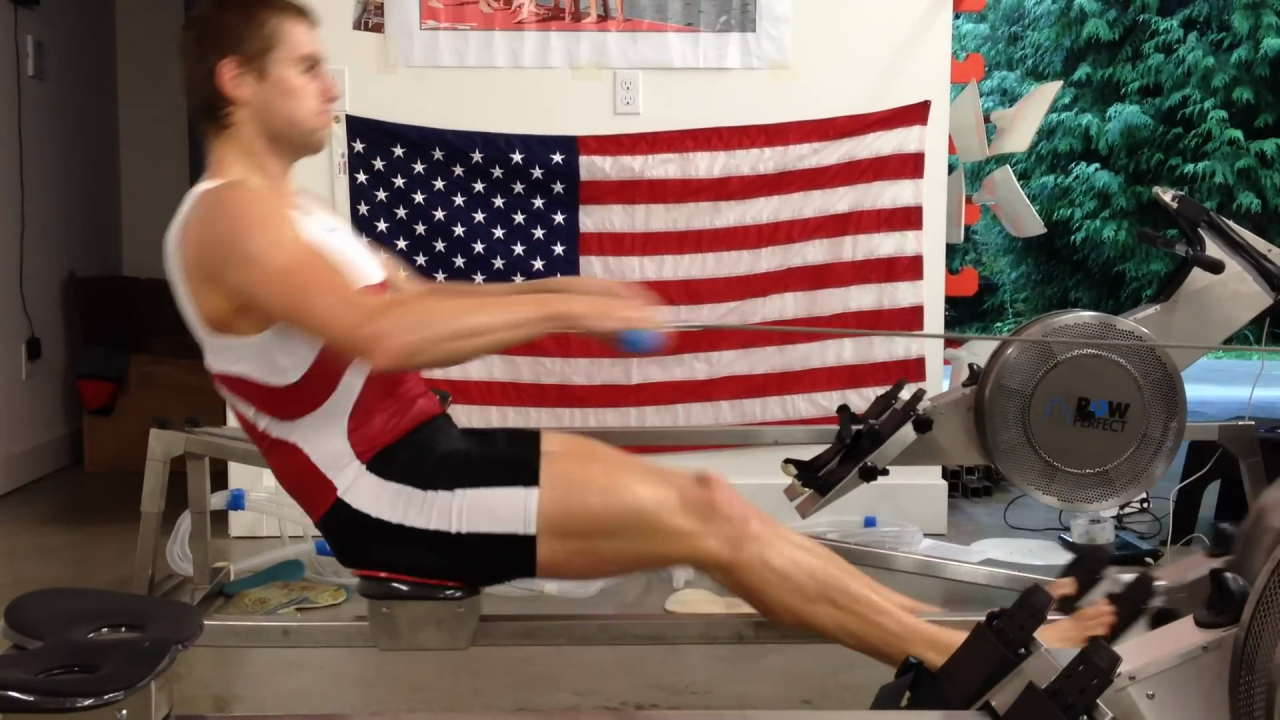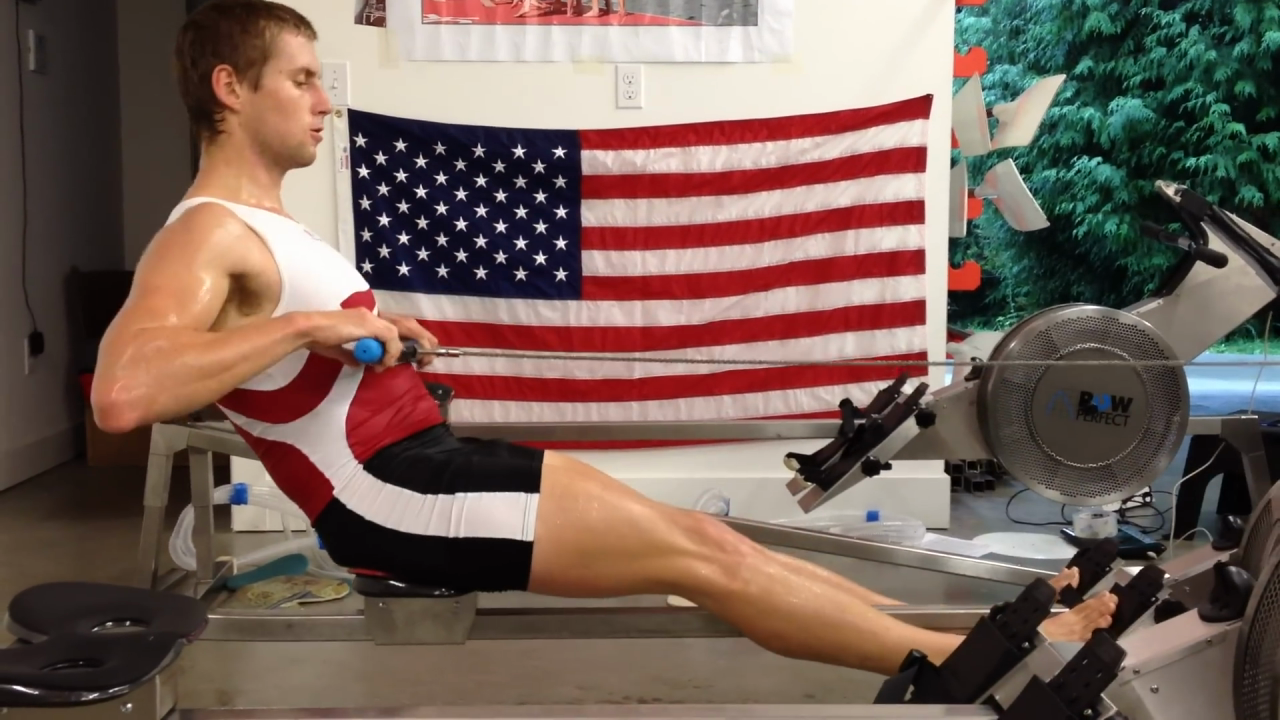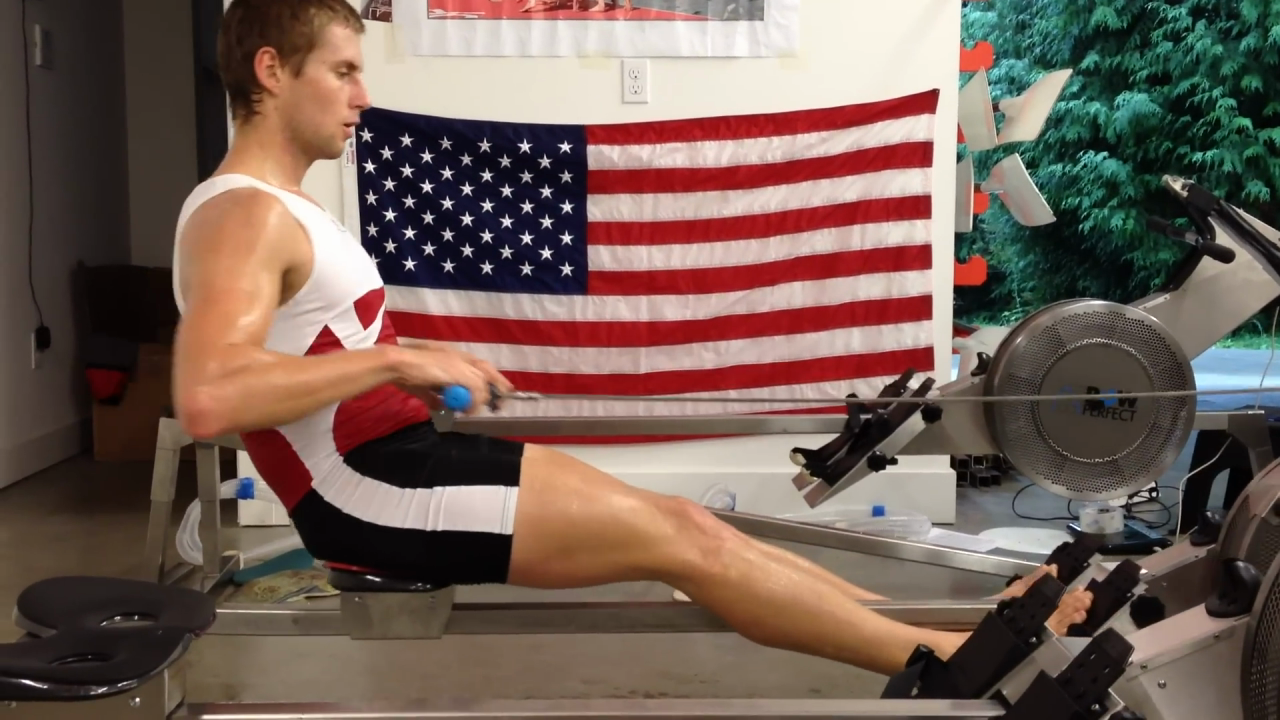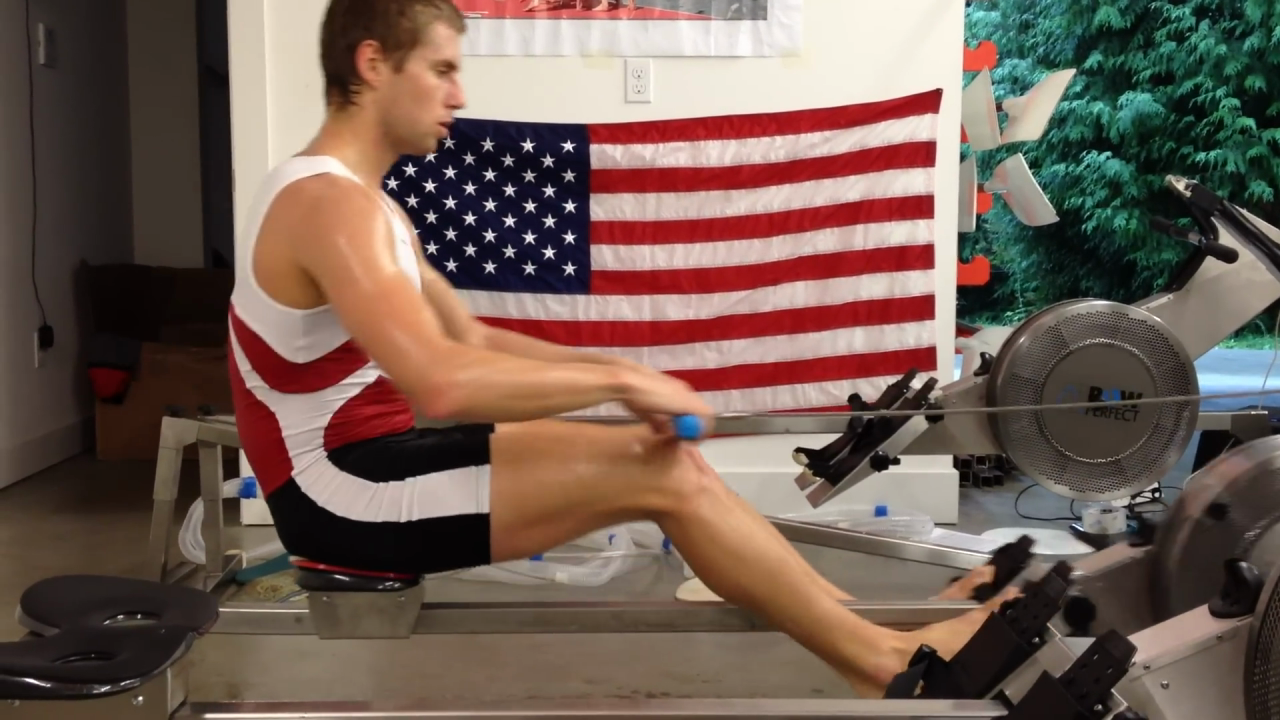
dt=0.5s
person 1, frame 1
left shoulder: (275, 210)
right shoulder: (231, 220)
left elbow: (405, 311)
right elbow: (391, 331)
left wrist: (556, 294)
right wrist: (562, 309)
left hip: (416, 463)
right hip: (392, 499)
left knee: (704, 499)
right knee: (703, 527)
left ankle: (944, 628)
right ankle: (959, 660)
person 1, frame 2
left shoulder: (256, 224)
right shoulder: (207, 237)
right elbow: (120, 394)
left wrist: (373, 334)
right wrist: (308, 324)
left hip: (421, 463)
right hip: (394, 500)
left knee: (698, 537)
right knee: (698, 554)
left ankle: (970, 635)
person 1, frame 3
left shoulder: (271, 210)
right shoulder: (245, 215)
right elbow: (205, 399)
left wrist: (417, 365)
right wrist: (394, 360)
left hip: (394, 465)
right hip: (369, 494)
left knee: (678, 522)
right knee: (678, 538)
left ankle: (953, 631)
right ankle: (956, 658)
person 1, frame 4
left shoulder: (345, 193)
right shoulder: (330, 206)
left elbow: (470, 341)
right elbow: (445, 382)
left wrist: (614, 372)
right wrist: (622, 379)
left hip: (366, 470)
right hip: (347, 498)
left knee: (659, 462)
right knee: (660, 467)
left ankle: (885, 630)
right ankle: (886, 658)
